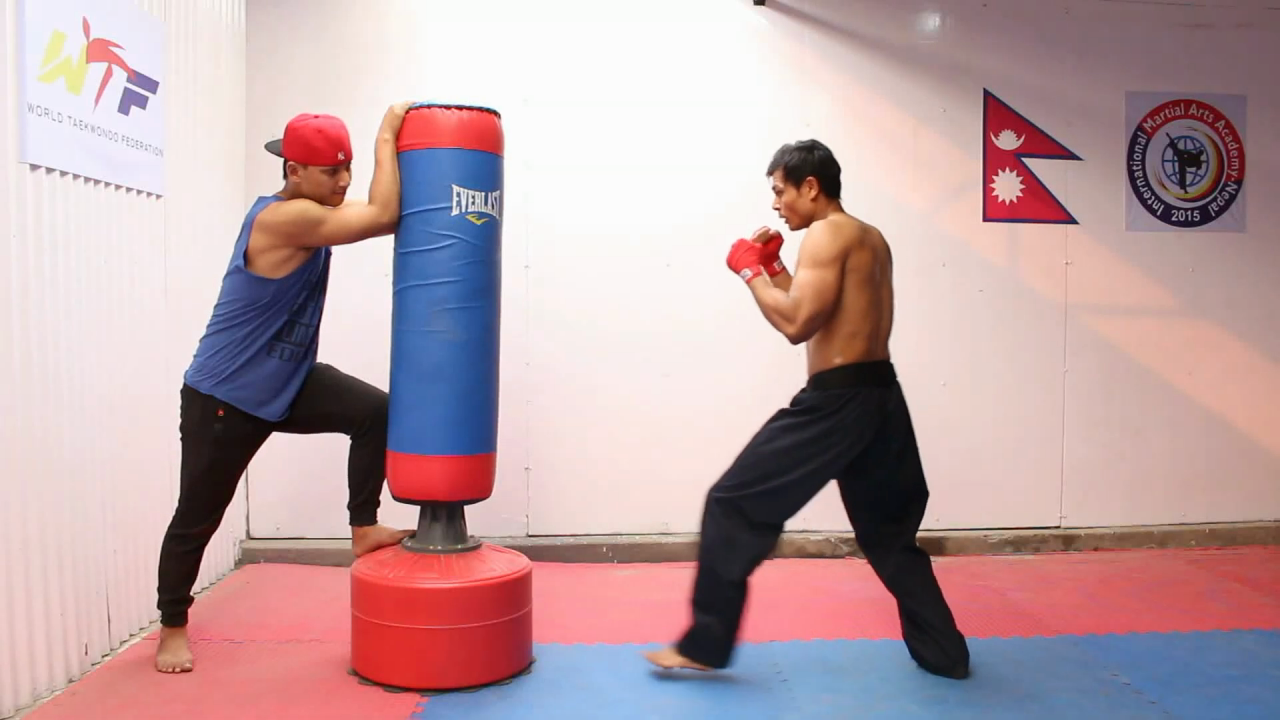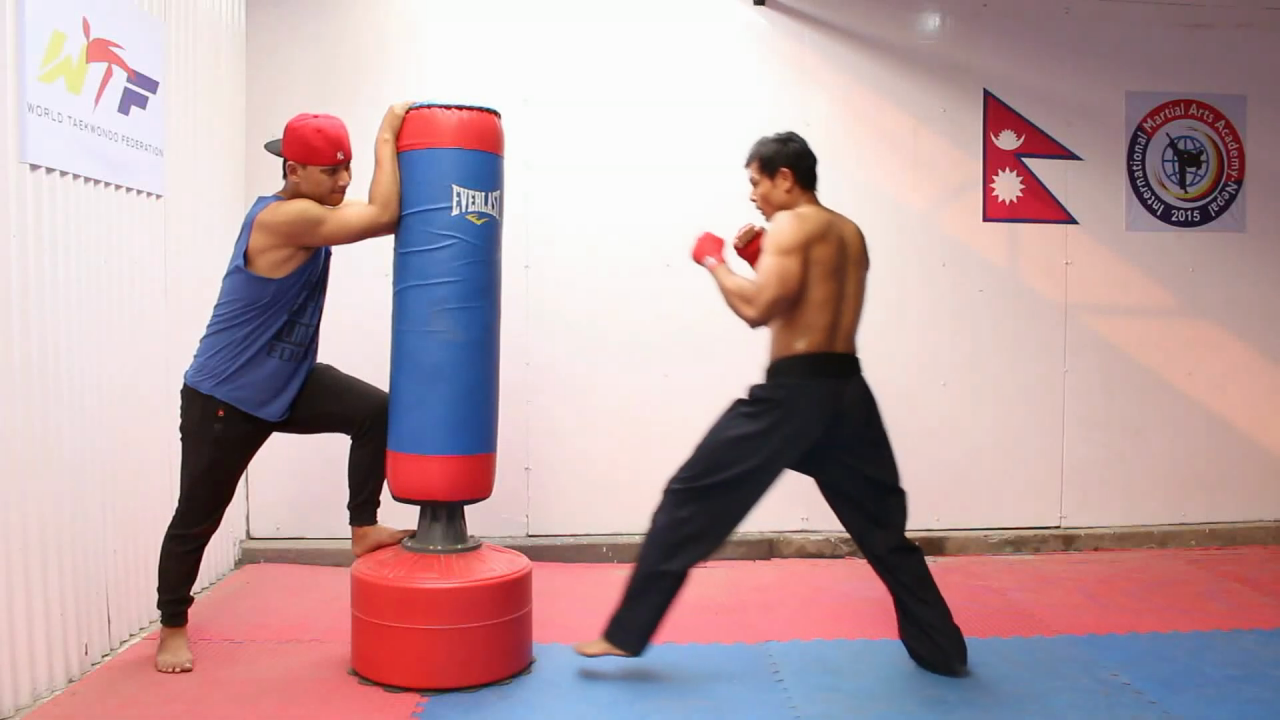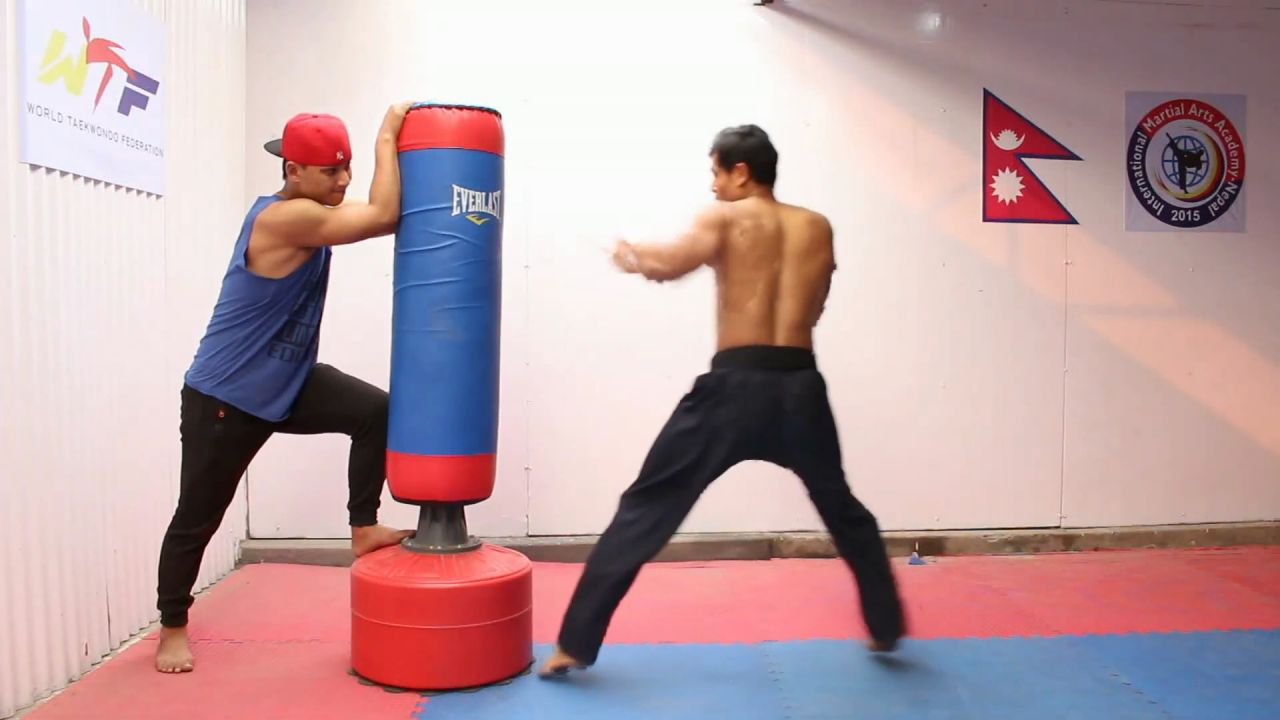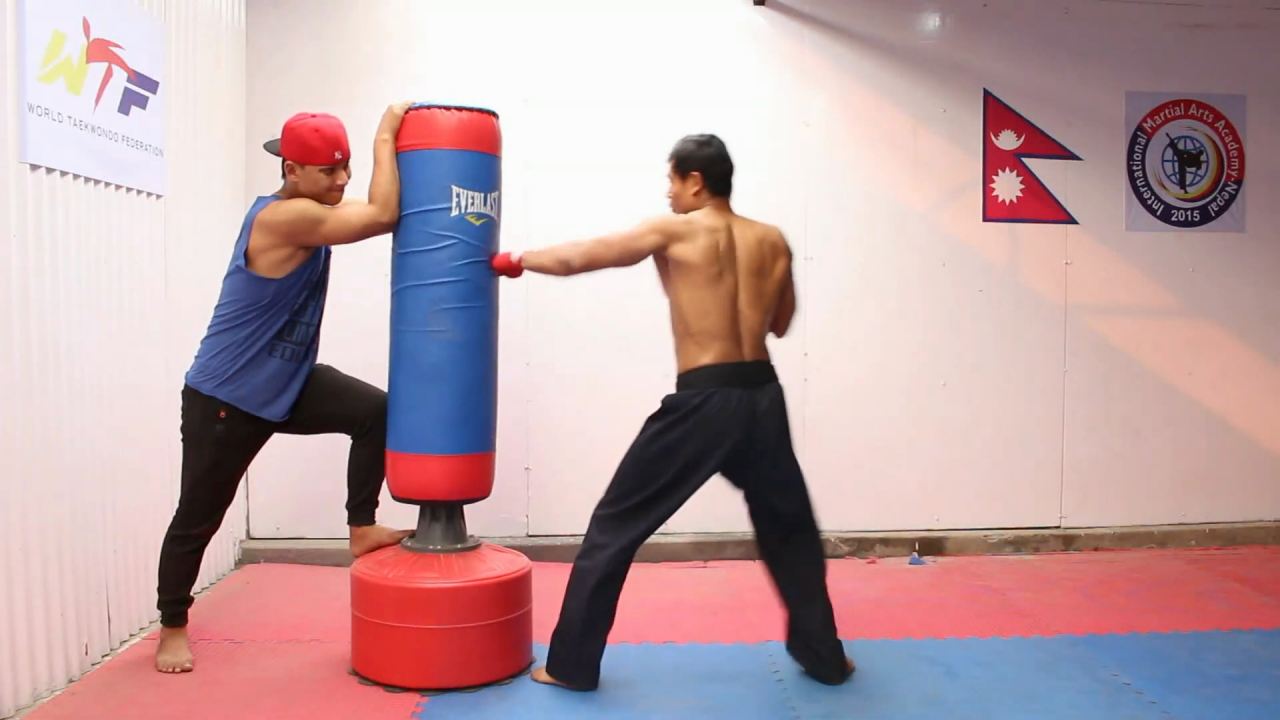
dt=0.4s
person 1, frame 1
left shoulder: (313, 212)
right shoulder: (282, 219)
left elbow: (383, 216)
right elbow: (380, 216)
right wrist: (388, 137)
left hip: (288, 383)
right hip: (223, 396)
left knee: (376, 411)
right knee: (198, 517)
left ankle: (363, 529)
right ankle: (173, 628)
person 1, frame 2
left shoulder: (313, 211)
right shoulder: (281, 218)
left elbow: (382, 216)
right elbow: (380, 216)
right wrist: (387, 135)
left hip: (288, 383)
right hip: (223, 395)
left knee: (376, 412)
right knee: (198, 517)
left ankle: (363, 529)
right ankle: (173, 628)
person 1, frame 3
left shoulder: (314, 212)
right shoulder: (282, 218)
left elbow: (383, 215)
right elbow: (381, 216)
right wrist: (389, 136)
left hip: (289, 383)
right hip: (224, 396)
left knee: (376, 411)
right knee: (199, 517)
left ankle: (363, 529)
right ankle: (173, 628)
person 1, frame 4
left shoulder: (313, 211)
right shoulder: (282, 218)
left elbow: (381, 215)
right elbow: (380, 216)
right wrist: (387, 136)
left hip: (289, 383)
right hip: (224, 396)
left knee: (375, 412)
right knee: (199, 518)
left ankle: (361, 529)
right ankle: (172, 628)
person 2, frame 1
left shoulder: (826, 235)
right shoulder: (872, 239)
left elbow: (797, 324)
left wrist: (749, 271)
right wrist: (773, 267)
left hip: (837, 402)
right hip: (881, 399)
left knee: (732, 505)
right knee: (891, 532)
left ankle: (705, 644)
right ankle: (944, 651)
person 2, frame 2
left shoulder: (791, 225)
right shoulder: (851, 233)
left elbow: (756, 309)
left wrist: (713, 260)
right wrist: (761, 258)
left hip: (793, 392)
right hip: (847, 392)
left knee: (691, 501)
right knee: (882, 524)
left ankle: (627, 633)
right ankle: (941, 649)
person 2, frame 3
left shoulder: (725, 219)
right shoulder: (817, 227)
left elbow: (660, 264)
left wrist: (622, 247)
left hip: (735, 385)
right hip: (799, 384)
left knee: (646, 507)
right knee: (841, 506)
left ankle: (577, 642)
right ankle: (885, 625)
person 2, frame 4
left shoulder: (671, 231)
right shoulder: (772, 241)
left elbow: (579, 257)
left wrist: (519, 260)
left hip: (702, 404)
right hip: (762, 397)
left knee: (614, 525)
right knee: (790, 529)
left ankle: (570, 664)
right ankle: (824, 655)
